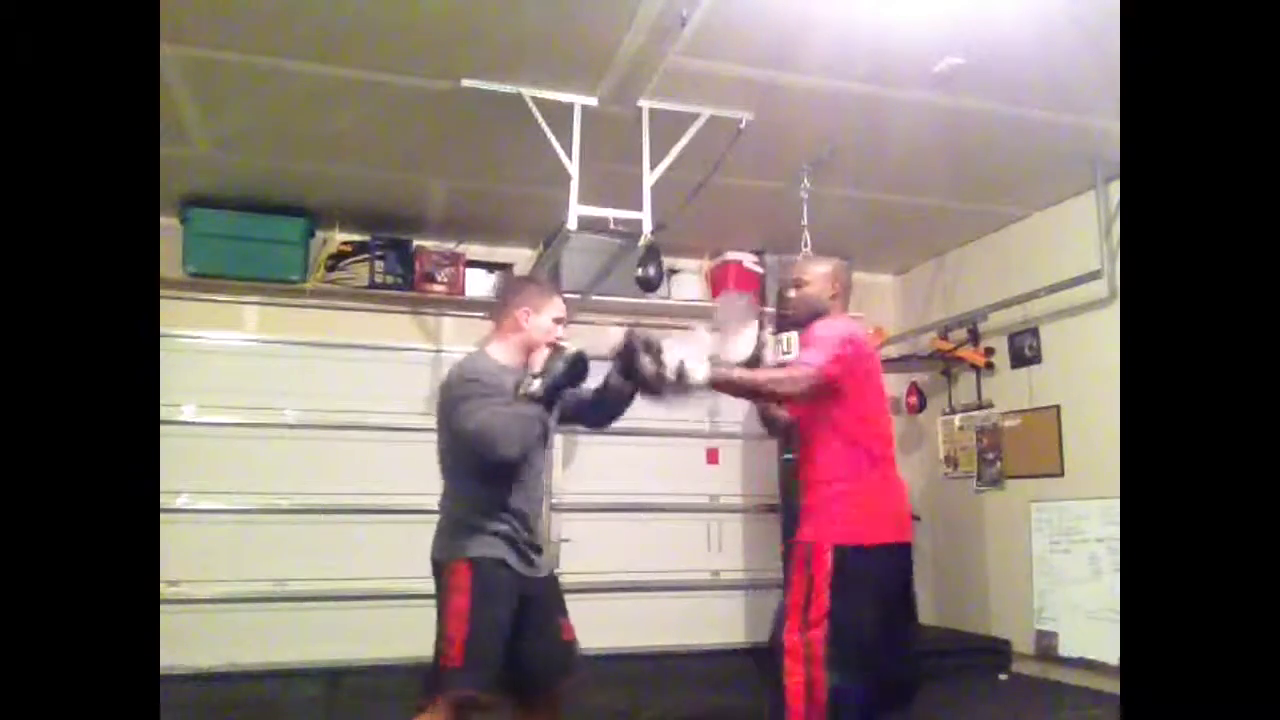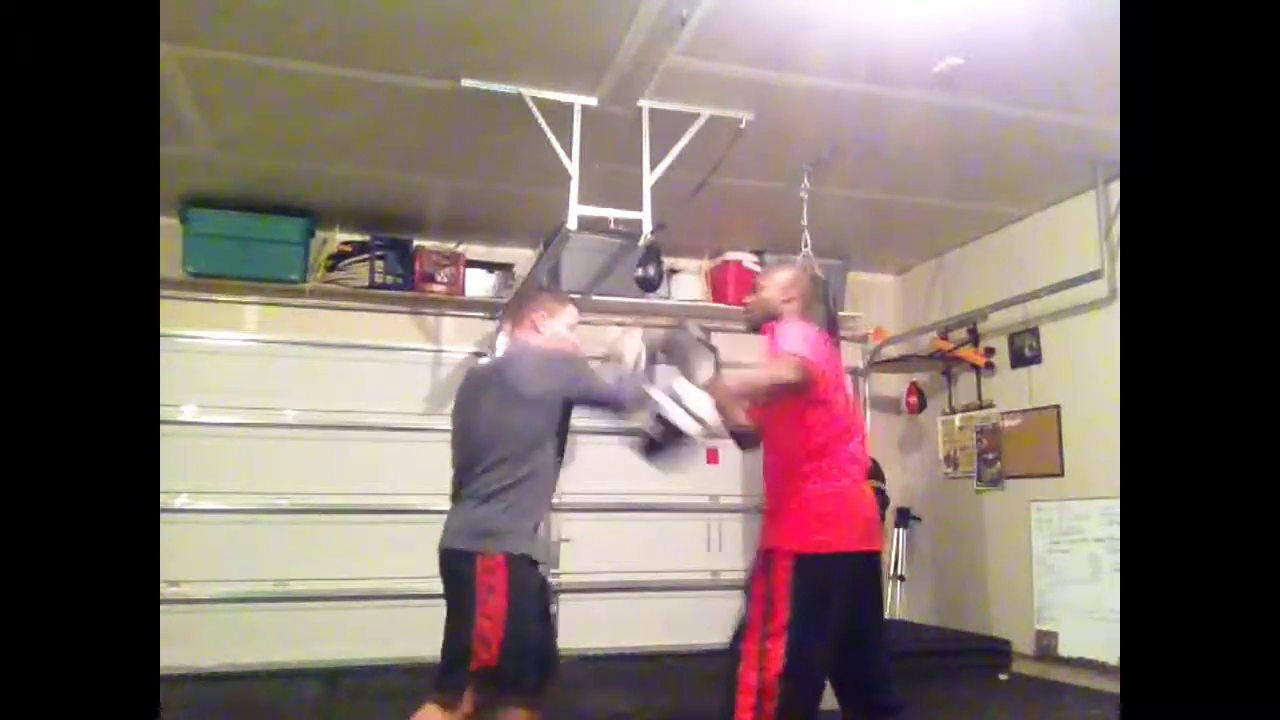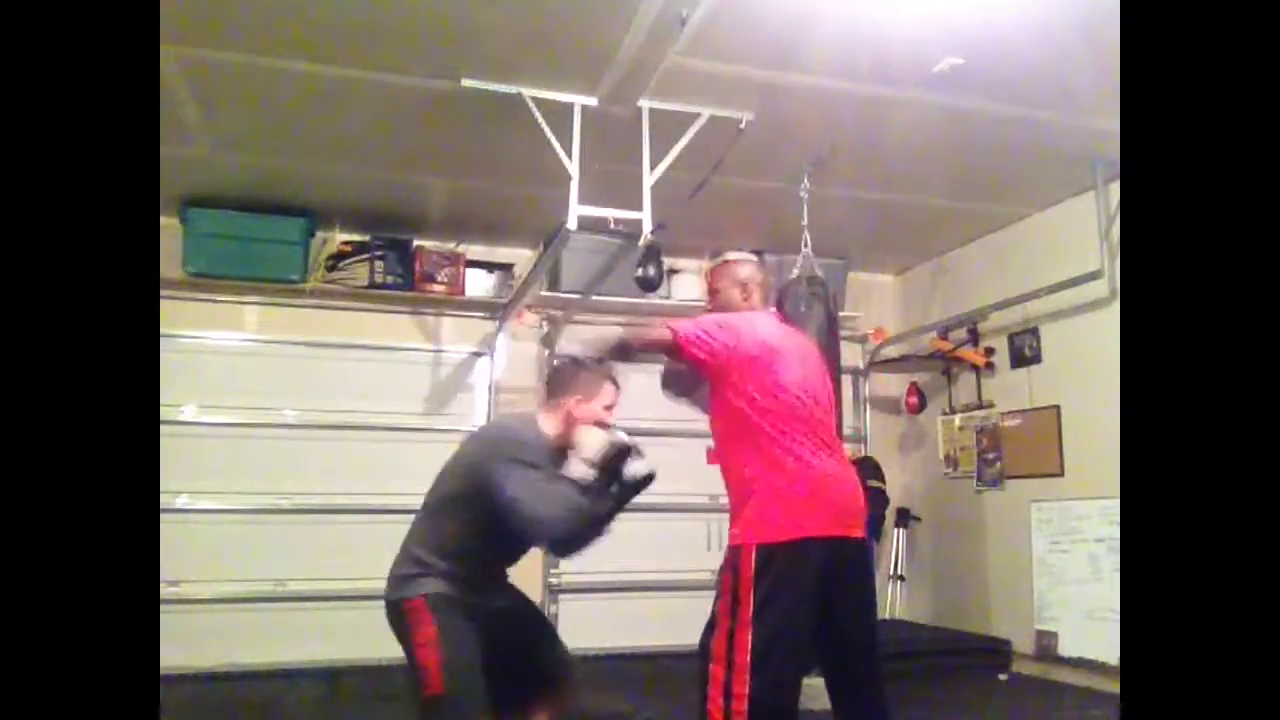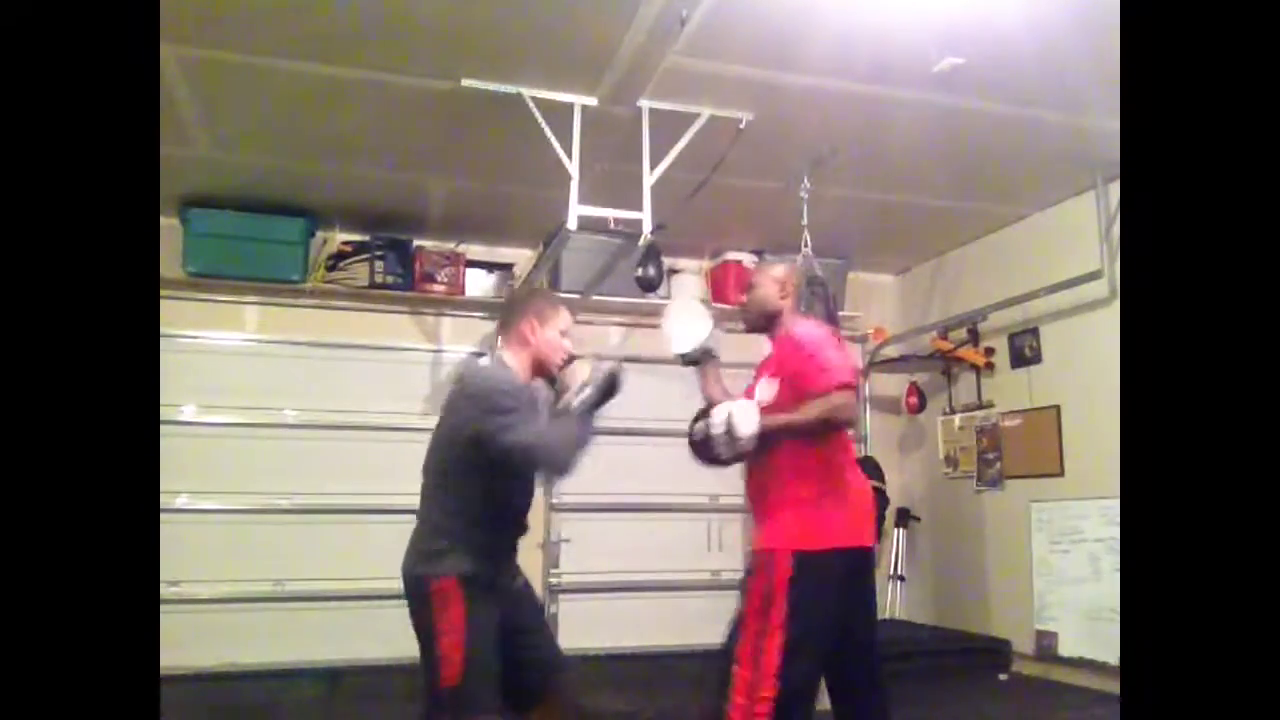
dt=0.3s
person 1, frame 1
left shoulder: (835, 332)
right shoulder: (830, 342)
left elbow: (795, 384)
right elbow: (790, 418)
left wrist: (704, 373)
right wrist: (755, 371)
left hip: (844, 524)
right hip: (879, 521)
left knee: (813, 656)
right knee: (882, 667)
person 1, frame 2
left shoulder: (791, 334)
right shoulder: (803, 342)
left elbow: (787, 375)
right elbow: (751, 423)
left wrist: (709, 393)
right wrist: (707, 375)
left hip: (812, 527)
right hip: (850, 522)
left knee: (765, 664)
right knee: (860, 663)
person 1, frame 3
left shoulder: (729, 330)
right shoulder: (801, 343)
left elbow: (647, 339)
right wrist: (716, 396)
left hip: (780, 521)
right hip: (841, 512)
left knee: (742, 664)
right knee: (851, 663)
person 1, frame 4
left shoulder: (808, 336)
right shoulder: (779, 359)
left elbow: (841, 409)
left wrist: (760, 425)
right wrist: (705, 363)
left hip: (806, 531)
right hip: (848, 527)
left knee: (762, 667)
right knee: (853, 667)
person 2, frame 1
left shoulder: (525, 378)
right shoulder: (470, 378)
left elbow: (596, 410)
right elbow: (502, 444)
left wrist: (625, 371)
right wrist: (540, 385)
left hip: (524, 555)
right hip: (474, 555)
left knee: (549, 681)
person 2, frame 2
left shoulder: (485, 375)
right shoulder: (549, 364)
right elbow: (622, 396)
right wrist: (640, 369)
left hip: (503, 546)
right hip: (491, 547)
left knee: (530, 676)
person 2, frame 3
left shoulder: (555, 453)
right shoulder: (509, 441)
left elbow: (565, 540)
right elbow: (545, 526)
left wrist: (617, 491)
right wrist: (583, 468)
left hip: (484, 590)
right hip: (432, 592)
left knee: (547, 680)
person 2, frame 4
left shoulder: (518, 393)
right shoulder: (487, 387)
left elbow: (551, 453)
right elbow: (554, 454)
left wrist: (579, 404)
right wrist: (583, 397)
left hip: (496, 571)
right hip: (449, 573)
